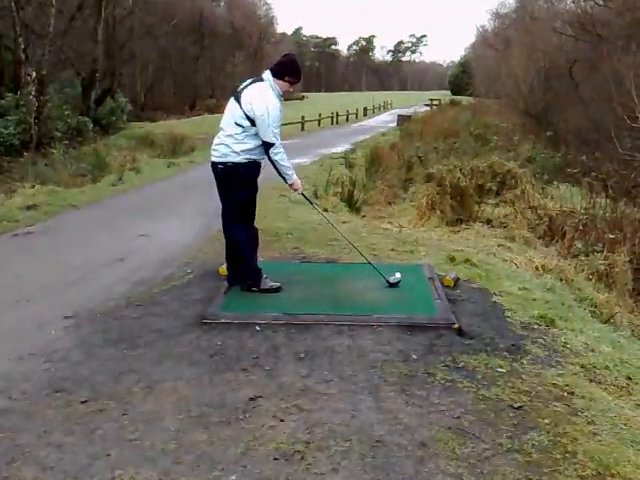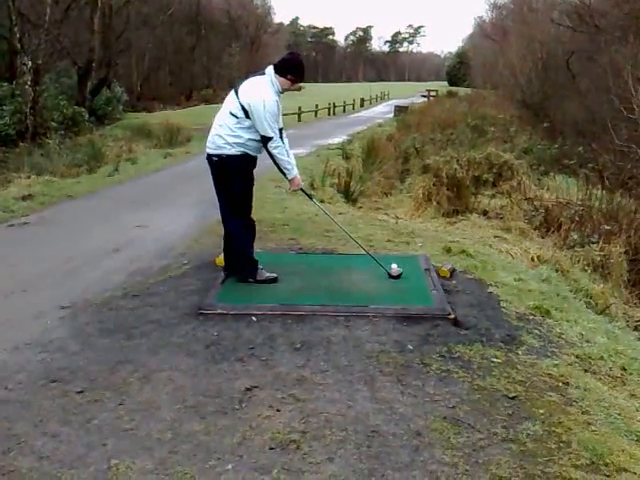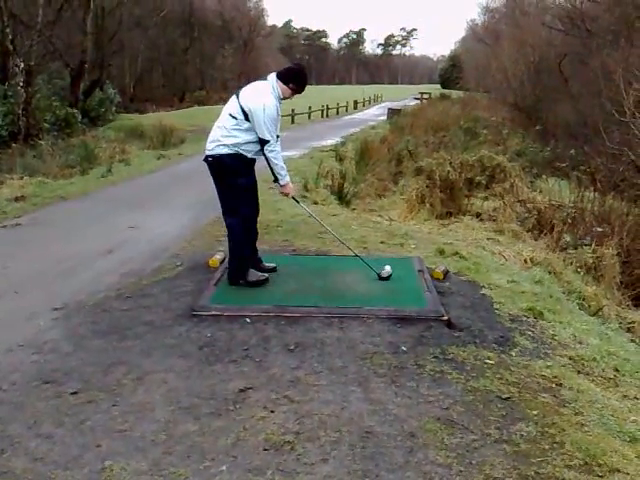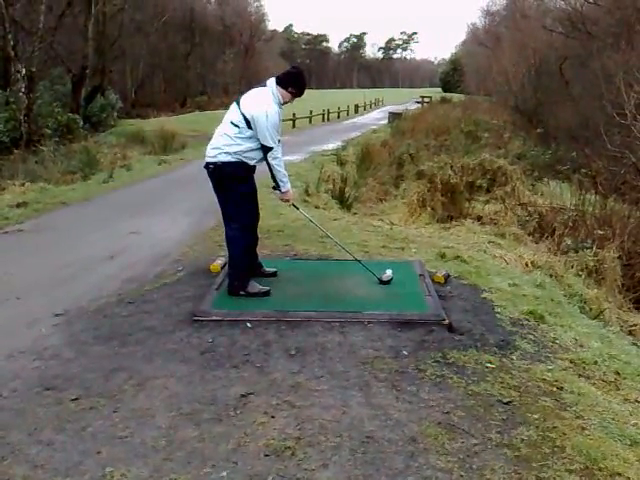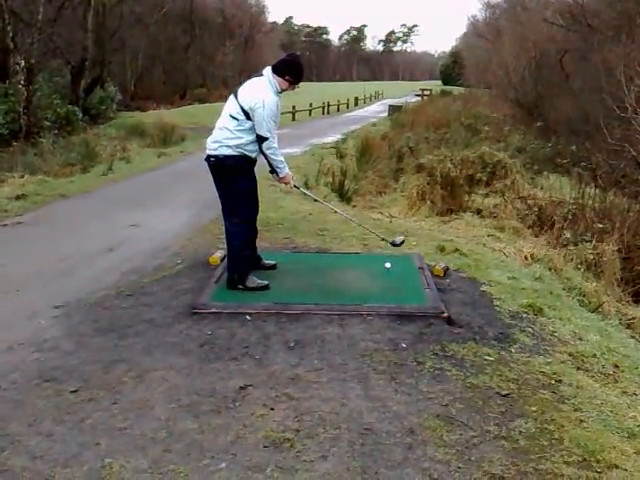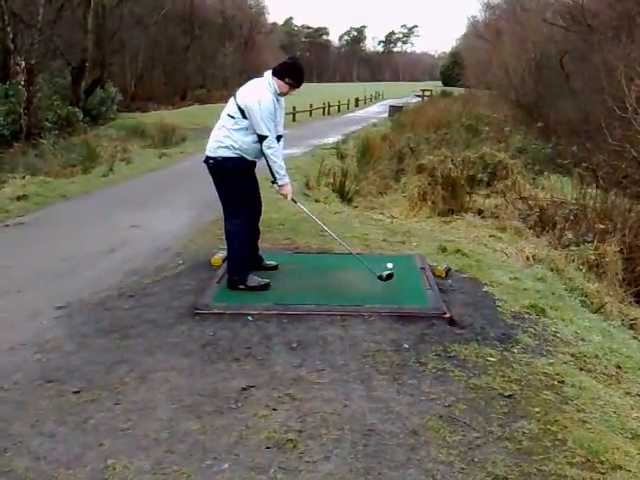
dt=0.7s
person 1, frame 1
left shoulder: (254, 85)
right shoulder: (268, 101)
right elbow: (272, 146)
right wrist: (290, 177)
left hip: (225, 160)
right hip: (237, 165)
left knee: (234, 220)
right knee: (243, 222)
left ankle: (237, 273)
right ankle: (251, 278)
person 1, frame 2
left shoulder: (263, 84)
right shoulder: (264, 96)
left elbow: (278, 134)
right elbow: (271, 141)
left wrist: (293, 167)
right wrist: (291, 173)
left hip: (233, 154)
right hip: (229, 155)
left knee: (237, 212)
right knee: (240, 214)
left ankle: (234, 263)
right ankle: (247, 269)
person 1, frame 3
left shoulder: (265, 90)
right shoulder: (265, 100)
left elbow: (272, 140)
right elbow: (268, 145)
left wrist: (282, 176)
right wrist: (284, 180)
left hip: (236, 156)
right hip: (227, 157)
left knee: (248, 210)
right knee: (240, 213)
left ankle: (251, 259)
right ankle: (239, 271)
person 1, frame 4
left shoulder: (262, 94)
right shoulder: (268, 108)
left elbow: (270, 146)
right elbow: (272, 151)
left wrist: (280, 182)
right wrist: (284, 186)
left hip: (232, 162)
right hip: (228, 165)
left knee: (249, 217)
right knee: (239, 222)
left ankle: (251, 265)
right ankle: (239, 282)
person 1, frame 5
left shoulder: (261, 84)
right shoulder: (265, 97)
left elbow: (264, 136)
right elbow: (266, 141)
left wrist: (278, 167)
right wrist: (282, 171)
left hip: (233, 155)
right hip: (228, 158)
left knee: (248, 211)
right knee: (239, 215)
left ankle: (250, 258)
right ankle: (238, 275)
person 1, frame 6
left shoulder: (272, 95)
right shoulder: (261, 97)
left elbow: (277, 138)
right elbow: (268, 142)
left wrist: (280, 176)
right wrist: (282, 179)
left hip: (240, 158)
right hip: (226, 158)
left knee: (252, 210)
right knee: (238, 216)
left ankle: (251, 258)
right ankle: (238, 275)
